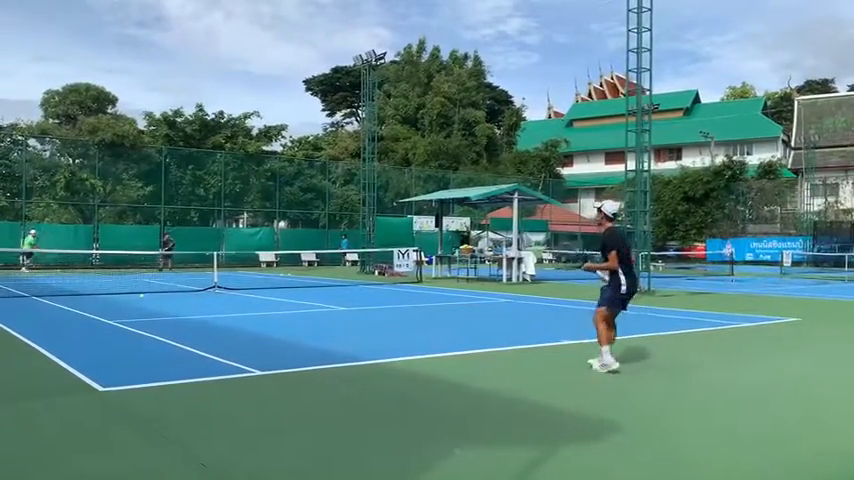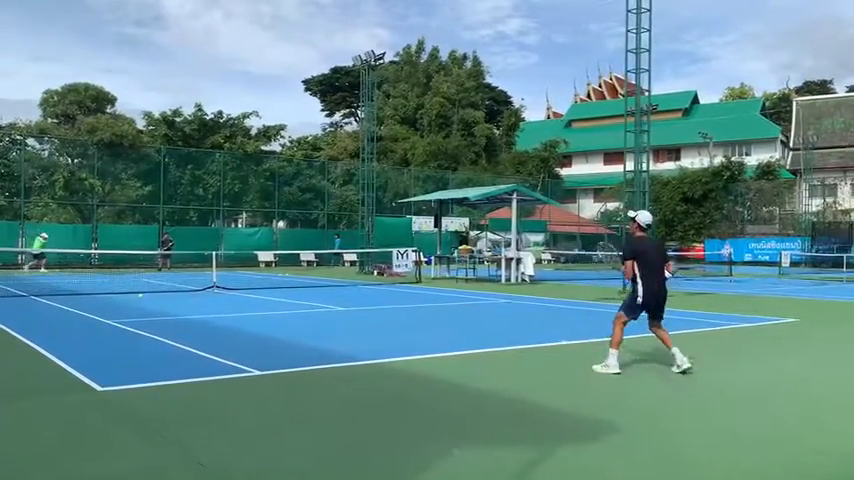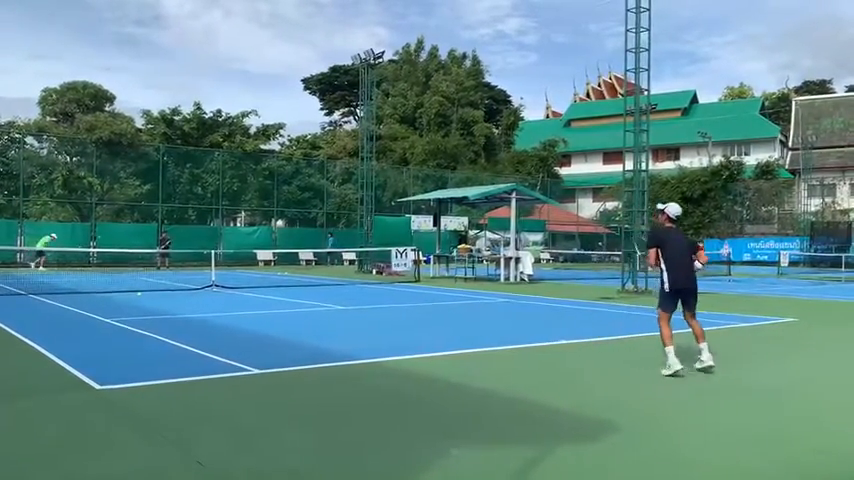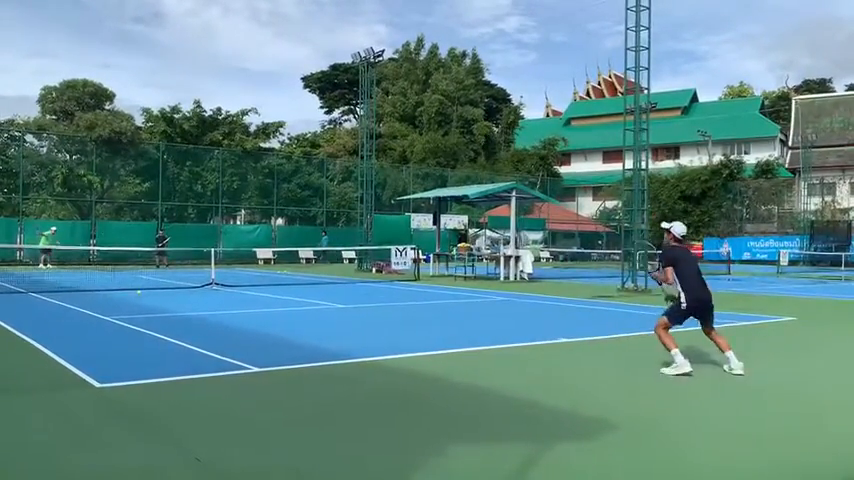
dt=0.3s
person 1, frame 1
left shoulder: (607, 236)
right shoulder: (618, 234)
left elbow: (613, 265)
right elbow: (625, 260)
left wrist: (592, 266)
right wrist: (606, 272)
left hip: (621, 284)
right hip: (627, 284)
left knee: (600, 318)
right knee: (608, 318)
left ankle: (607, 360)
right ankle: (606, 357)
person 1, frame 2
left shoulder: (632, 244)
right shoulder: (657, 245)
left elbow: (628, 274)
right elbow: (670, 270)
left wrist: (626, 270)
left hip: (642, 292)
right hip: (660, 293)
left knee: (619, 322)
right knee: (655, 326)
left ankle: (612, 363)
right ankle: (680, 359)
person 1, frame 3
left shoulder: (656, 233)
right shoulder: (685, 237)
left elbow: (652, 261)
right elbow: (703, 259)
left hip: (670, 283)
right hip: (690, 282)
left knee: (664, 321)
right knee: (691, 318)
left ankle: (673, 362)
right ankle: (705, 356)
person 1, frame 4
left shoulder: (667, 253)
right shoulder: (690, 255)
left elbow: (670, 280)
left wrist: (658, 276)
right wrist: (677, 295)
left hip: (688, 299)
right hip: (705, 298)
left knee: (660, 328)
right knee: (710, 331)
left ankle: (681, 363)
right ankle: (734, 363)
